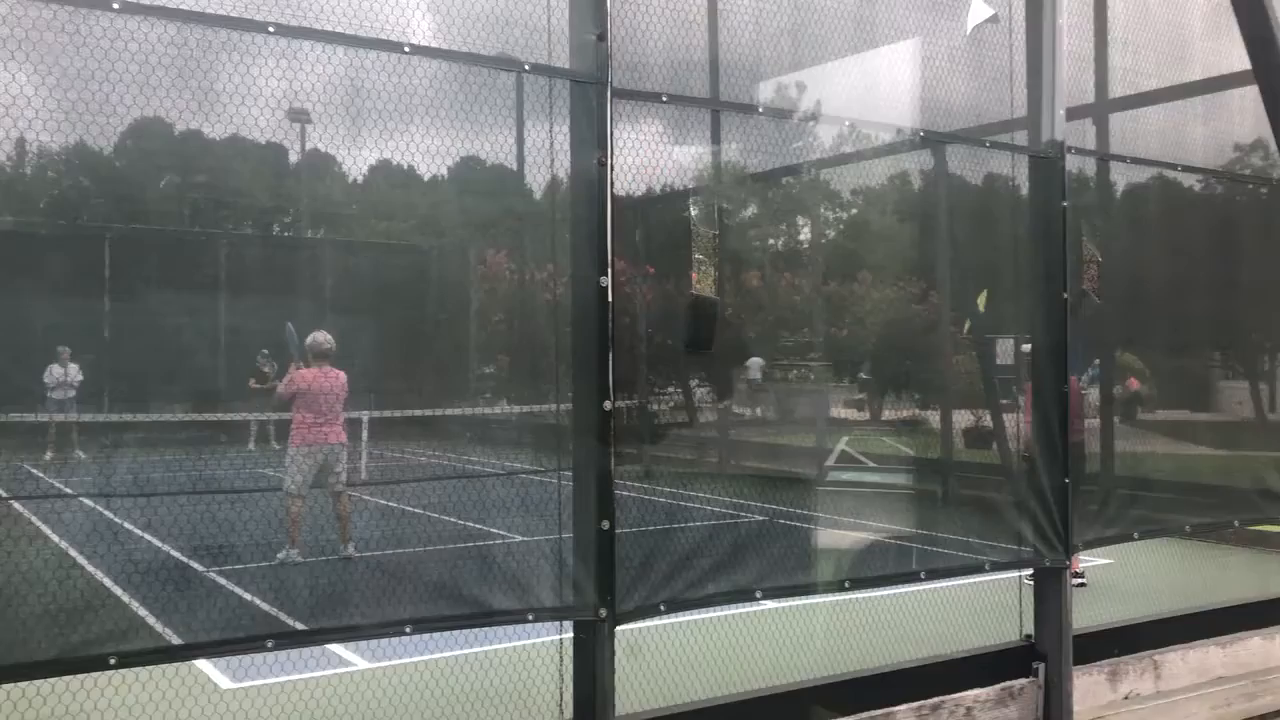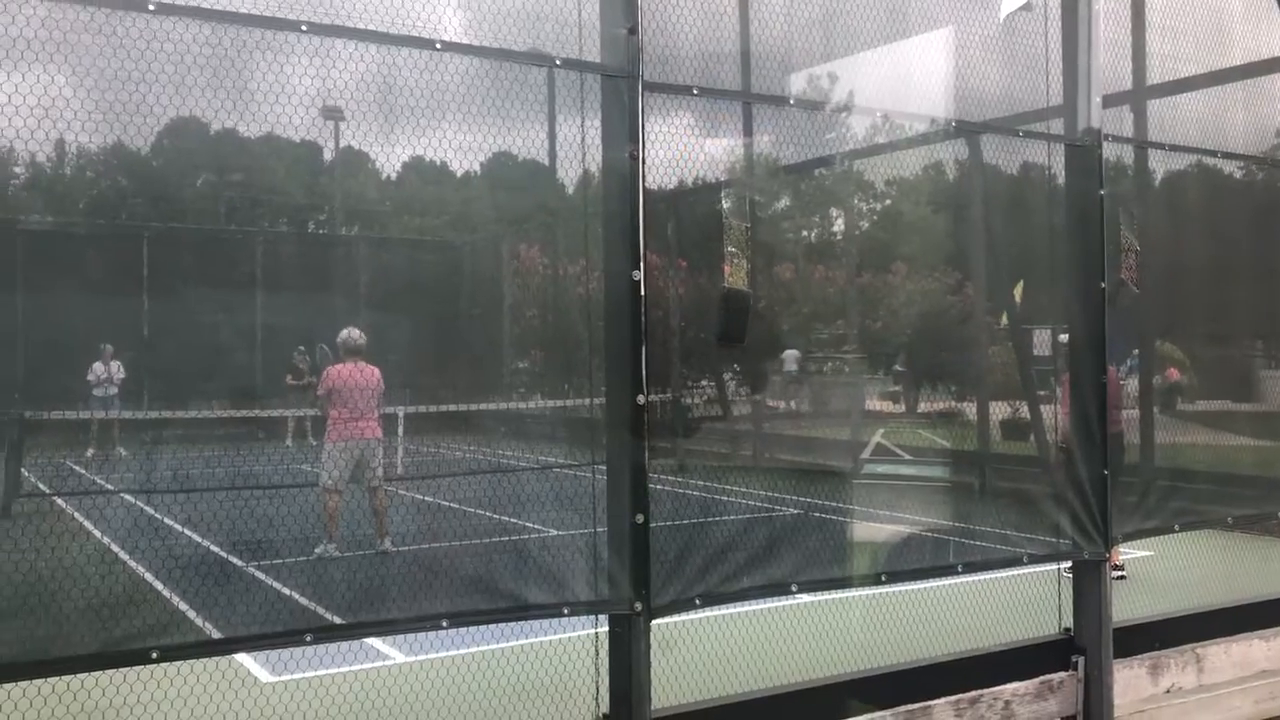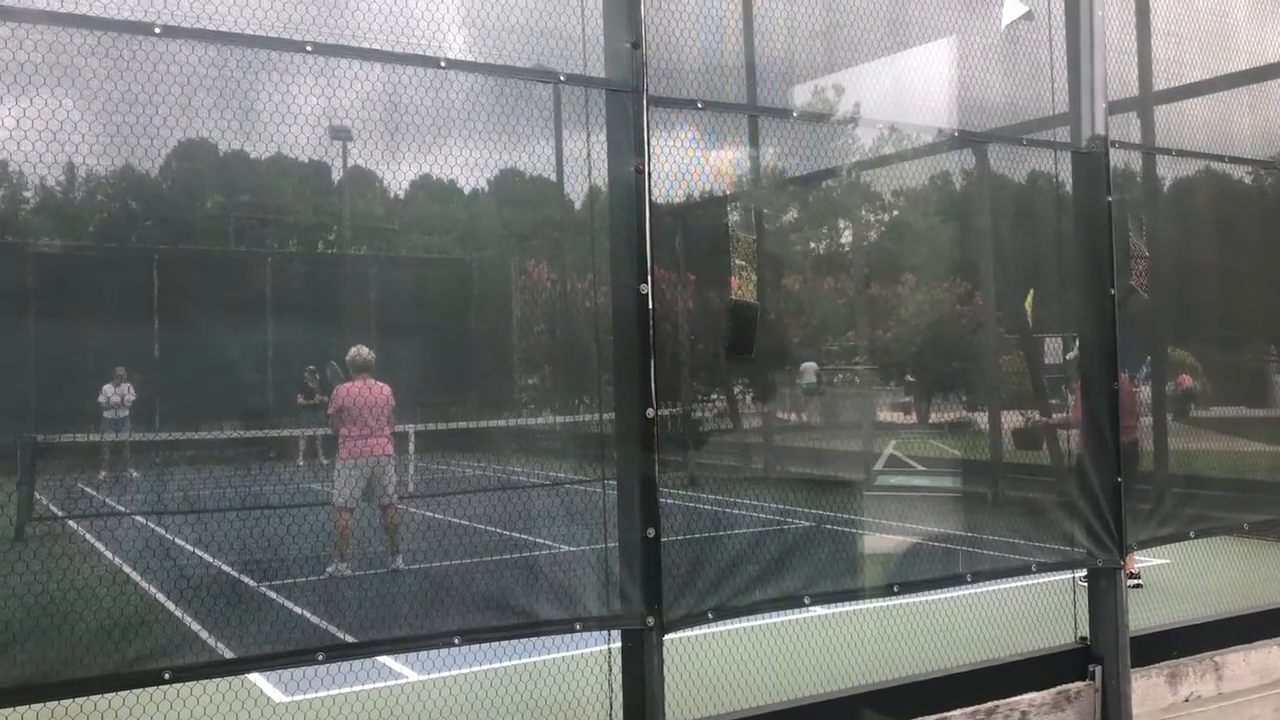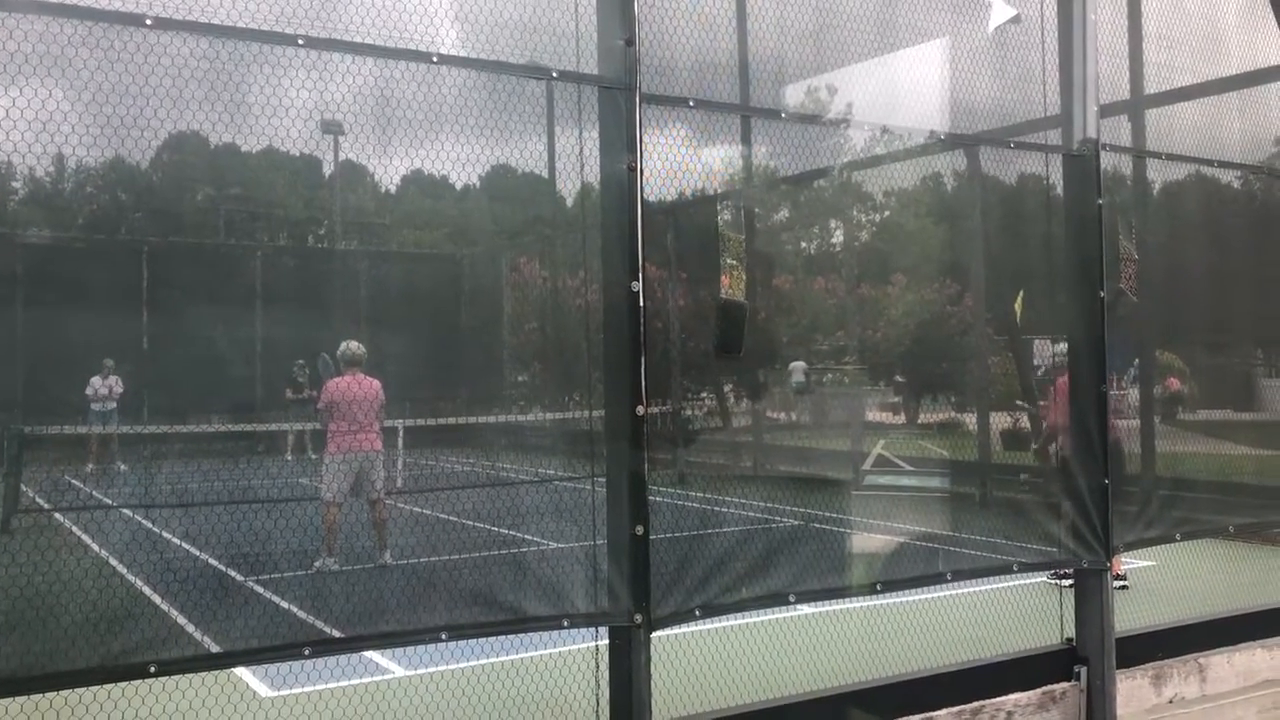
dt=0.7s
person 1, frame 1
right shoulder: (1073, 382)
left elbow: (1032, 425)
right elbow: (1079, 419)
left wrist: (1027, 451)
right hip: (1072, 450)
right ankle: (1074, 568)
person 1, frame 2
left shoulder: (1073, 376)
right shoulder: (1111, 373)
left elbow: (1069, 416)
right elbow: (1117, 408)
left wrist: (1064, 444)
right hip: (1112, 441)
right ankle: (1115, 561)
person 1, frame 3
right shoulder: (1124, 379)
left elbow: (1077, 421)
right elbow: (1133, 414)
left wrist: (1048, 422)
right hip: (1127, 448)
right ankle: (1130, 569)
person 1, frame 4
left shoulder: (1061, 385)
left elbow: (1056, 426)
left wrist: (1040, 448)
right hip: (1111, 449)
left ankle: (1069, 569)
right ankle: (1116, 571)
person 2, frame 1
left shoulder: (299, 376)
right shoulder: (341, 378)
left elbow: (280, 395)
left hip: (304, 442)
right hip: (335, 441)
left knee: (295, 494)
right knee: (340, 493)
left ankle: (293, 549)
right ankle: (347, 545)
person 2, frame 2
left shoulder: (332, 373)
right shoulder: (375, 373)
left elbow: (325, 408)
left hip: (340, 438)
right hip: (371, 436)
left knee: (332, 489)
right knee: (377, 488)
left ankle: (330, 544)
right ankle: (383, 539)
person 2, frame 3
left shoulder: (341, 392)
right shoulder: (385, 390)
left elbow: (336, 427)
left hip: (351, 455)
right hip: (383, 453)
left knee: (343, 508)
right knee: (389, 505)
left ankle: (342, 562)
right ankle: (395, 557)
person 2, frame 4
left shoulder: (331, 387)
right shoulder: (376, 386)
left elbow: (326, 422)
right elbow: (380, 419)
left hip: (340, 450)
right hip: (371, 448)
left knee: (332, 503)
right knee: (377, 501)
left ankle: (329, 557)
right ankle: (384, 552)
